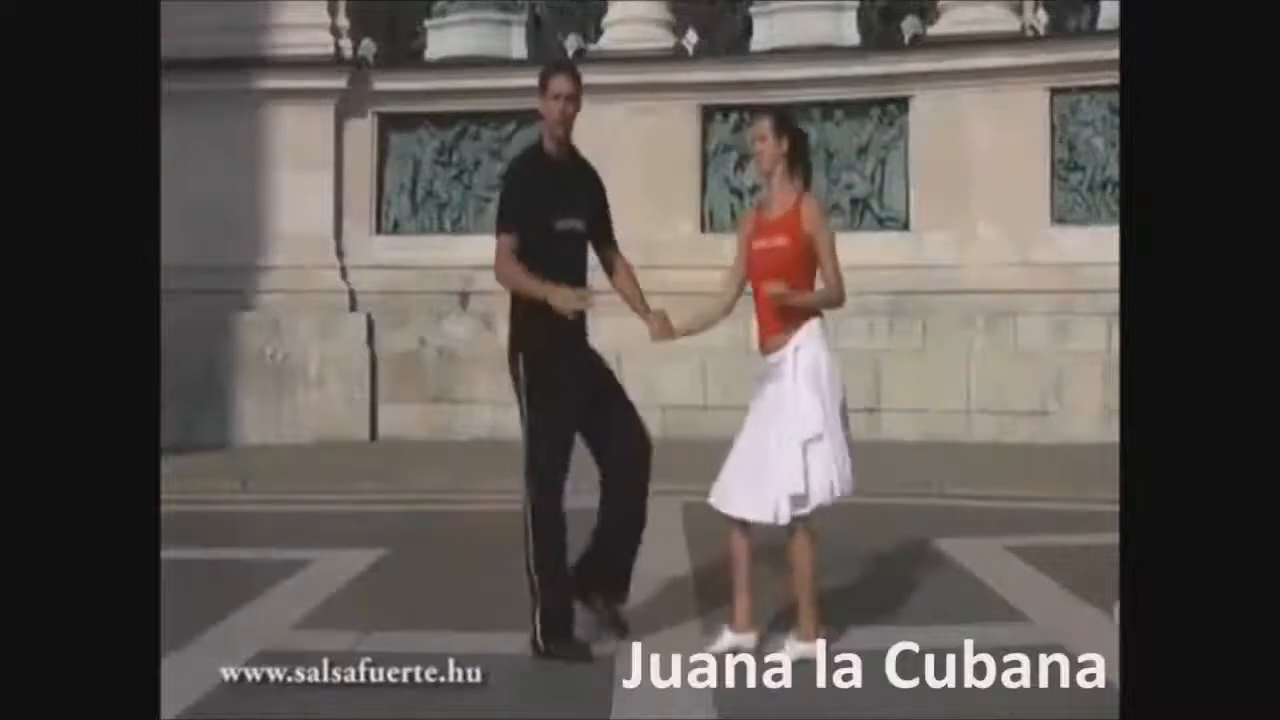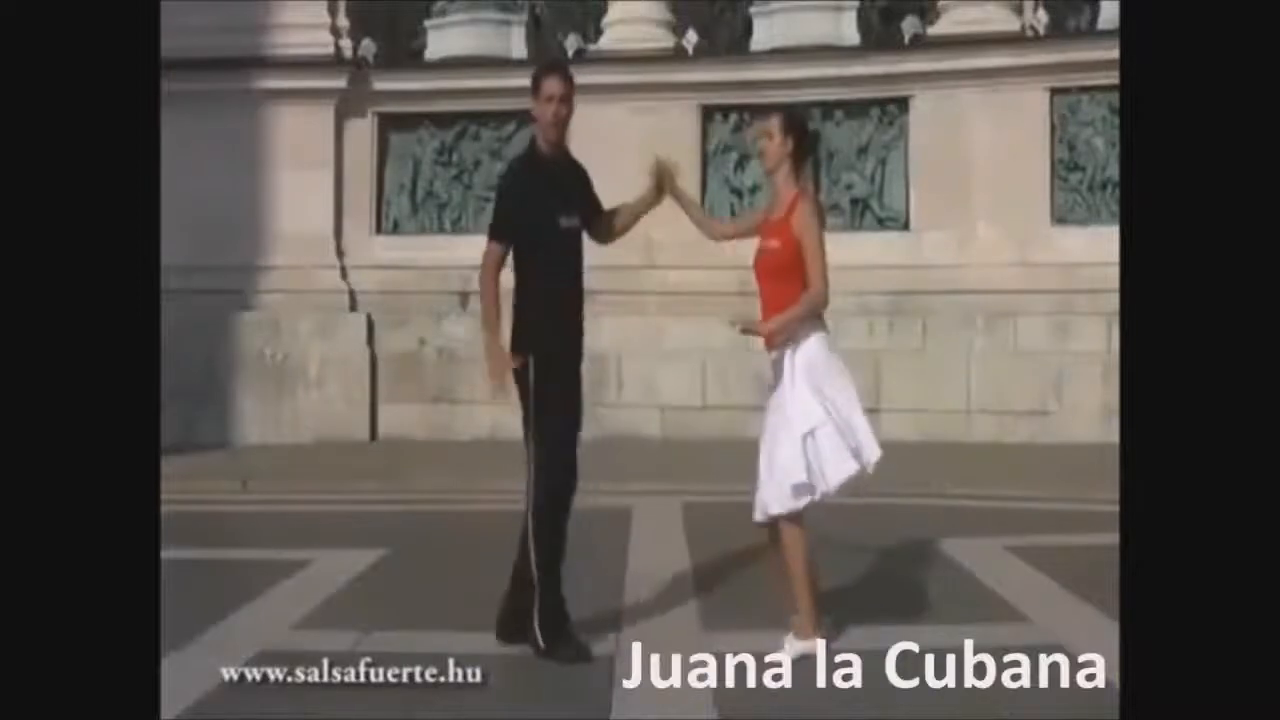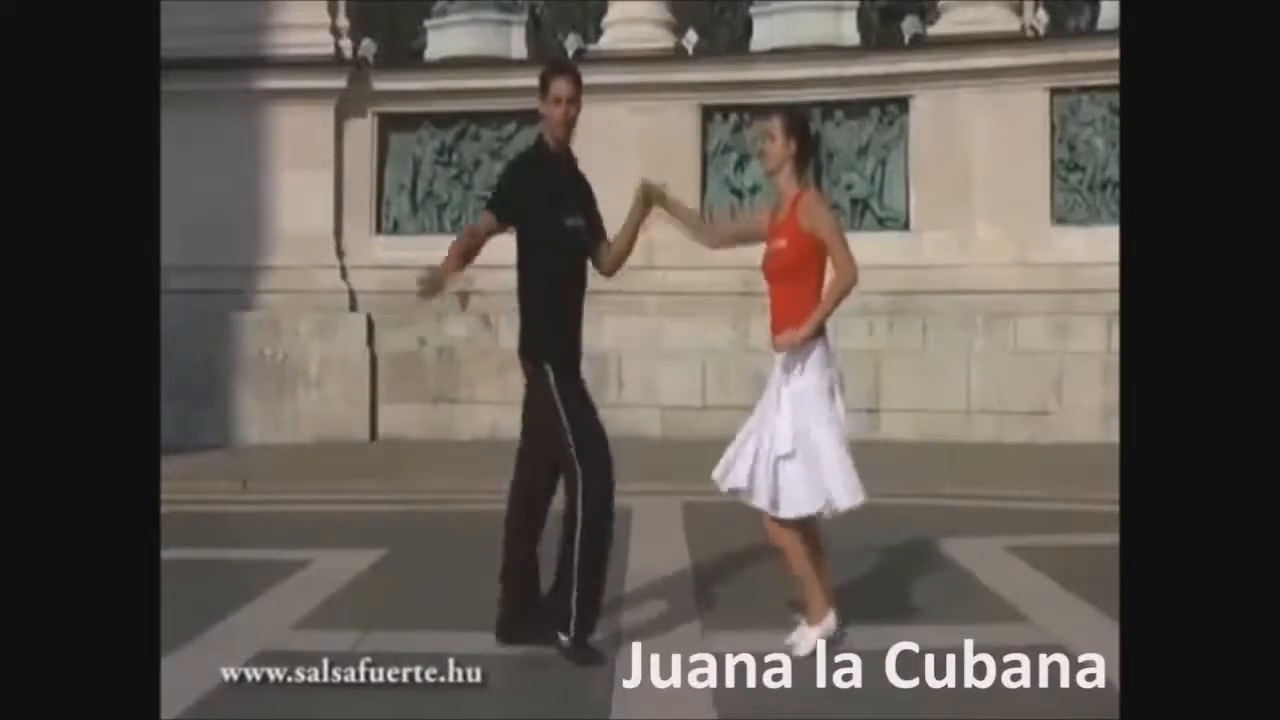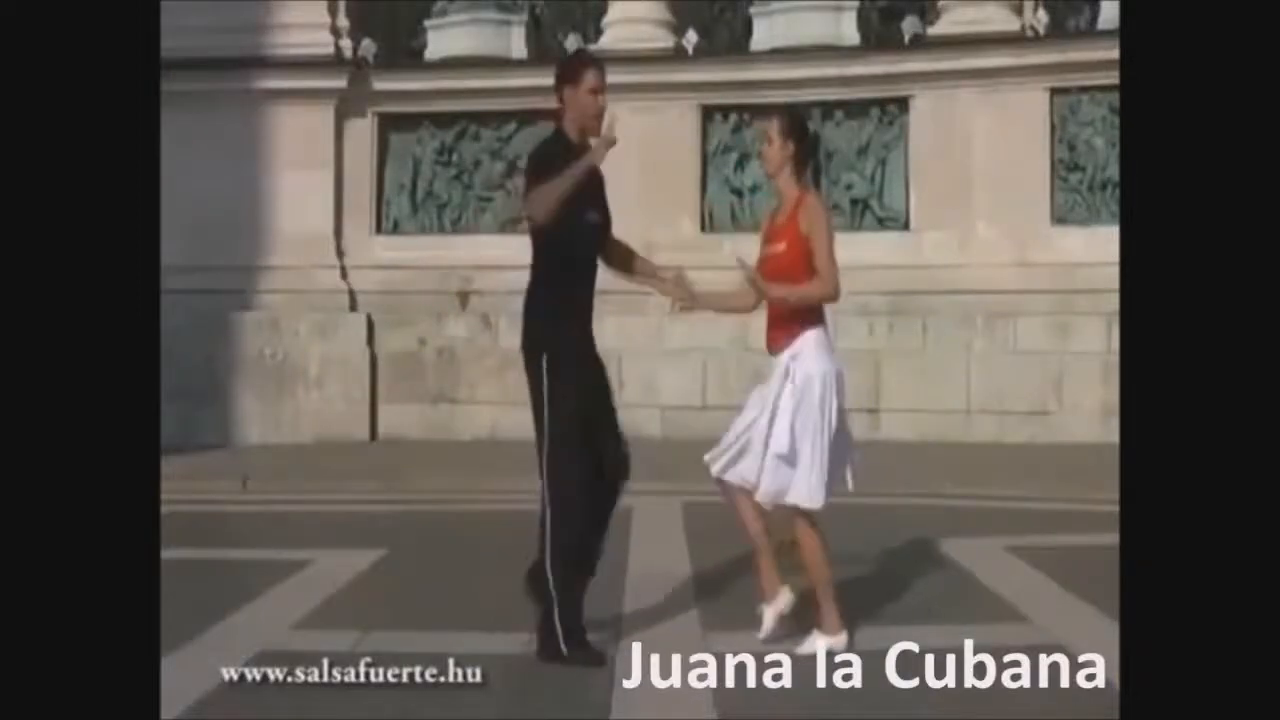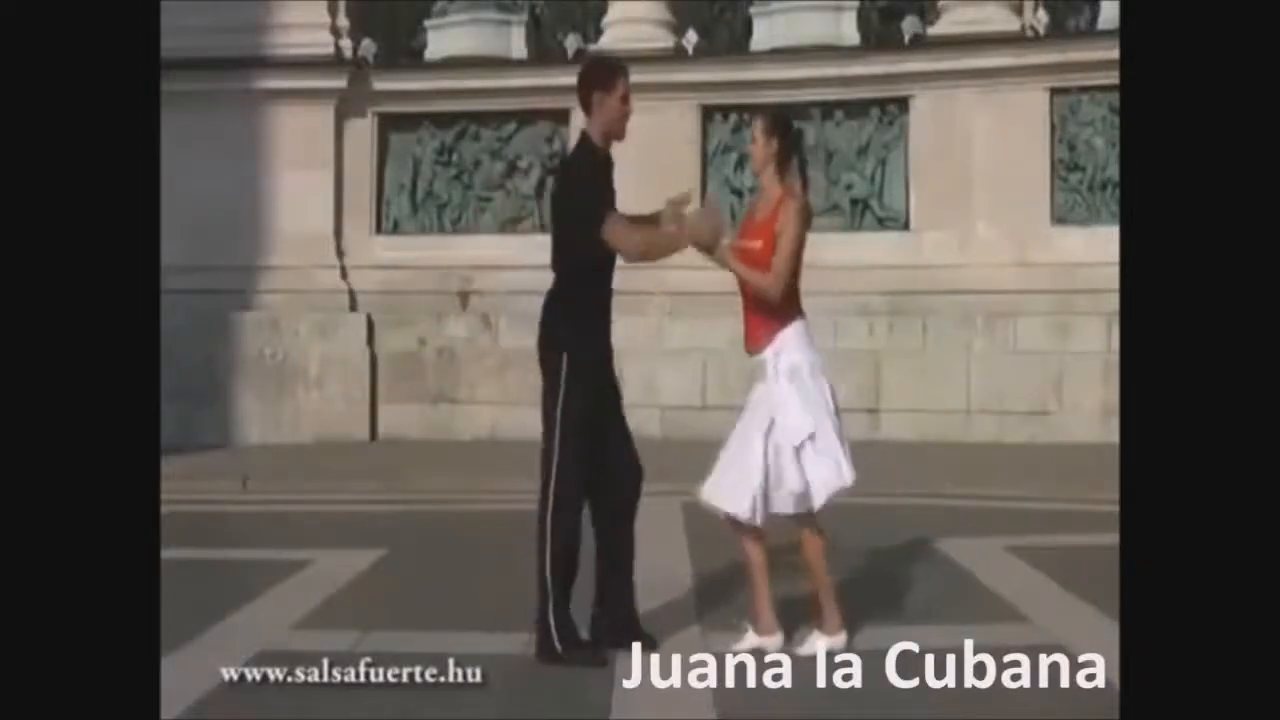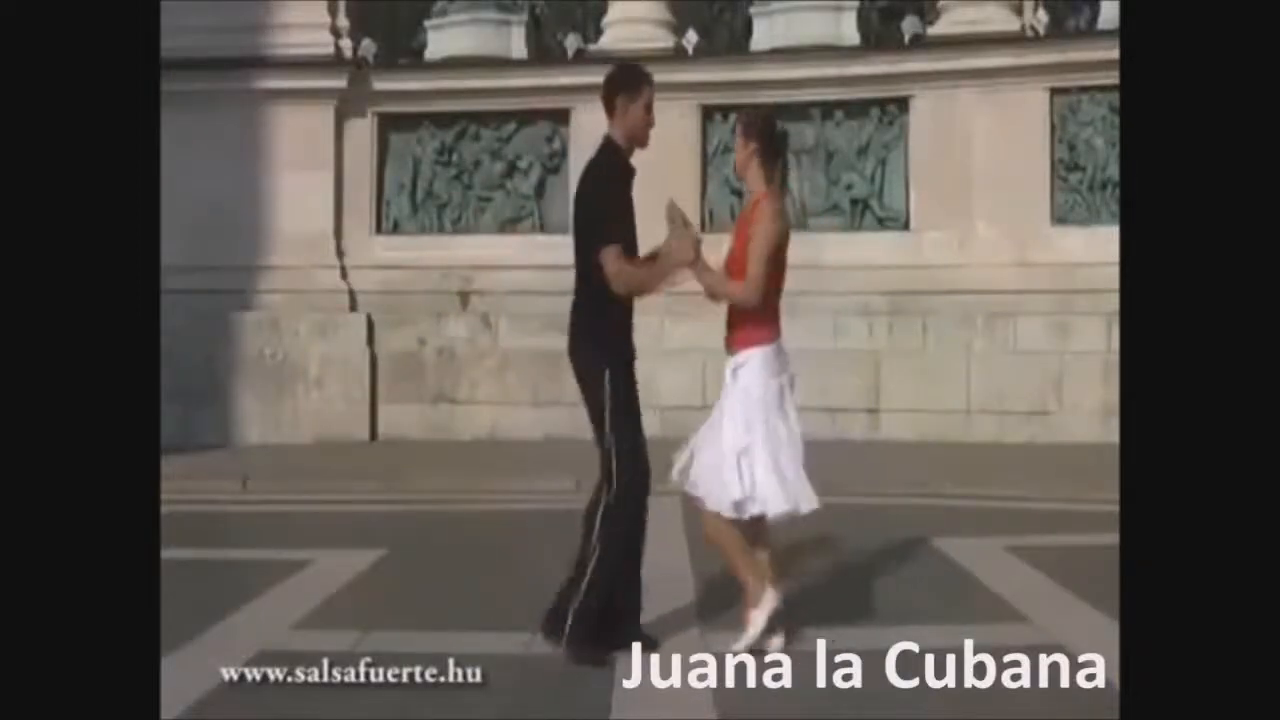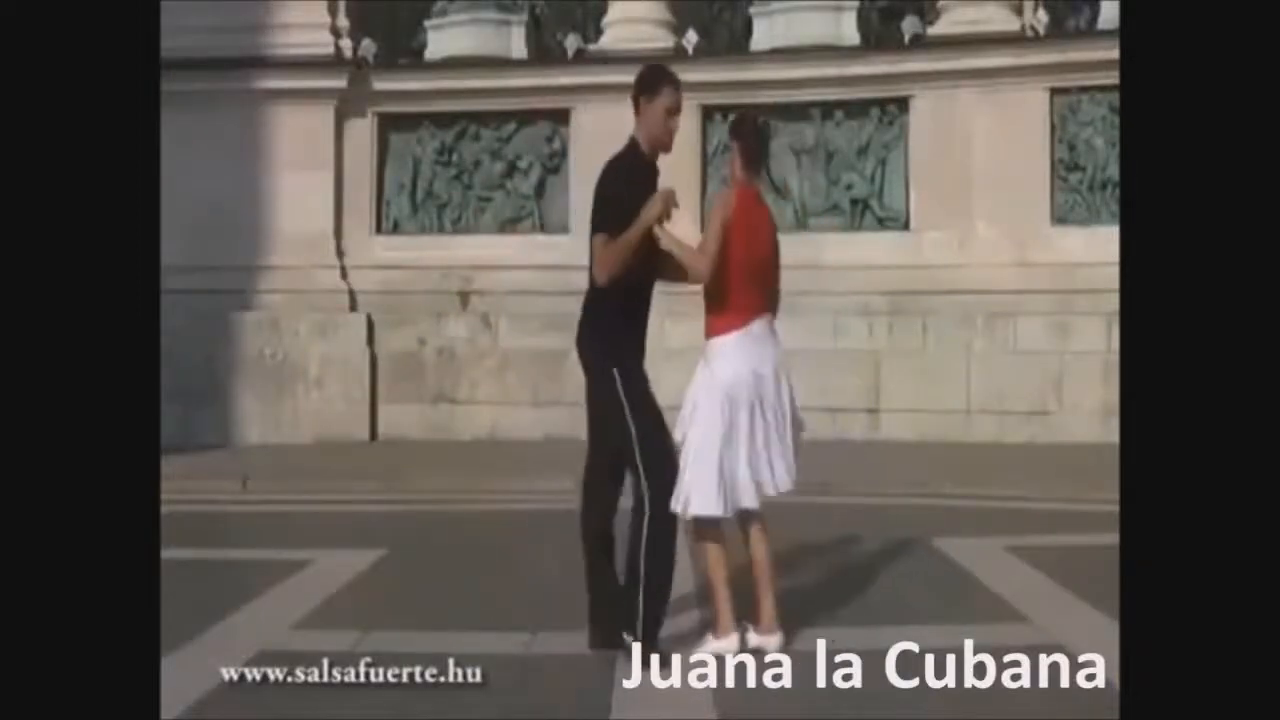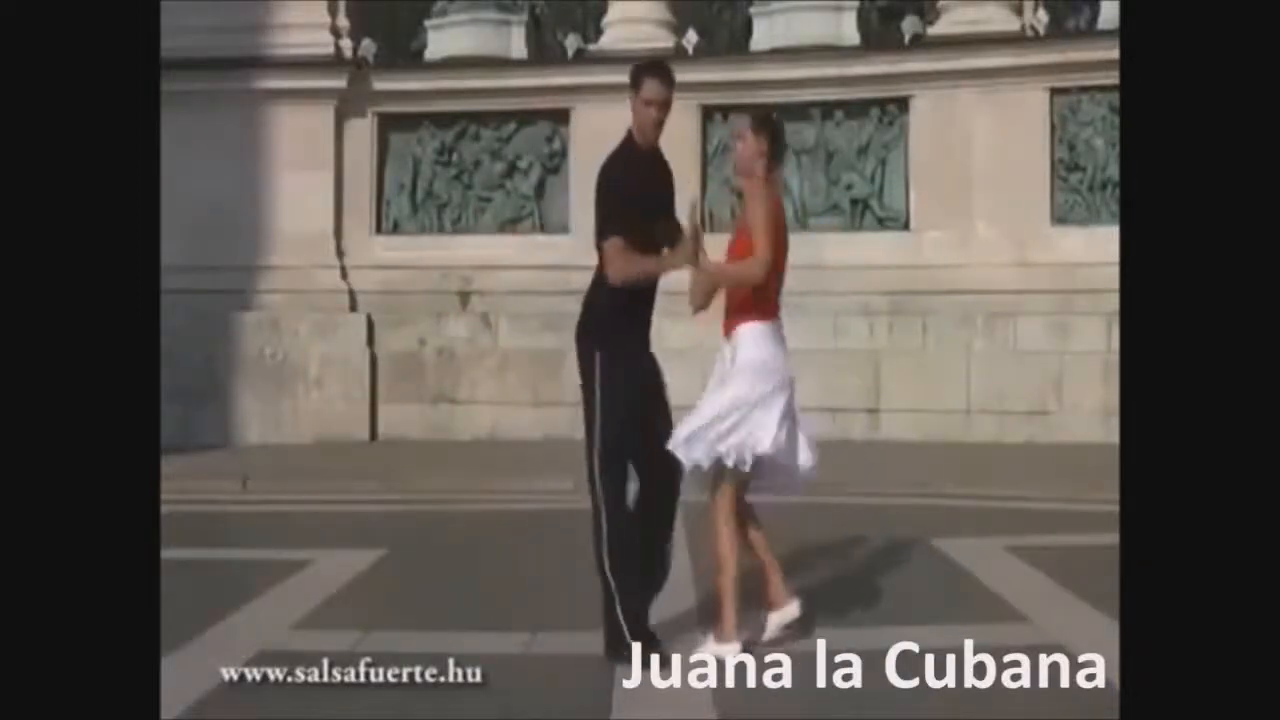
dt=0.3s
person 1, frame 1
left shoulder: (586, 176)
right shoulder: (522, 174)
left elbow: (609, 253)
right elbow: (504, 264)
left wrist: (646, 310)
right wrist: (553, 293)
left hip: (577, 347)
right hip: (536, 348)
left knee: (630, 451)
right knee: (546, 481)
left ankle: (598, 583)
right ankle: (549, 624)
person 1, frame 2
left shoulder: (574, 173)
right shoulder: (519, 177)
left elbow: (603, 228)
right elbow: (490, 268)
left wrist: (650, 199)
right wrist: (494, 345)
left hip: (566, 348)
right hip: (534, 352)
left knee: (559, 483)
right knee: (548, 480)
left ankle: (521, 613)
right ankle: (543, 625)
person 1, frame 3
left shoulder: (578, 182)
right shoulder: (524, 171)
left elbow: (606, 260)
right elbow: (480, 232)
left wrist: (637, 216)
right wrist: (447, 268)
left hip: (562, 346)
right hip: (544, 348)
left knee: (537, 475)
right knee: (592, 471)
left ankle: (519, 613)
right ankle: (566, 623)
person 1, frame 4
left shoulder: (592, 169)
right shoulder: (549, 159)
right elbow: (537, 214)
left wrist: (657, 275)
right wrist: (587, 162)
left hip: (578, 338)
right hip: (549, 341)
left knee: (609, 465)
right knee: (564, 478)
left ankle: (552, 580)
right ankle: (560, 632)
person 1, frame 5
left shoulder: (596, 167)
right shoulder: (580, 171)
right elbow: (628, 245)
left wrist: (661, 218)
right wrist: (684, 232)
left hip: (591, 346)
right hip: (569, 347)
left knee: (619, 476)
right knee: (565, 485)
left ankle: (613, 616)
right ankle: (554, 632)
person 1, frame 6
left shoulder: (616, 173)
right shoulder: (604, 178)
right elbow: (619, 278)
left wrist: (664, 254)
right wrist: (674, 261)
left hip: (610, 349)
right hip: (599, 350)
left knee: (629, 480)
right knee: (622, 482)
left ankle: (613, 617)
right ankle: (571, 619)
person 1, frame 7
left shoulder: (647, 175)
right shoulder: (620, 175)
right elbow: (603, 270)
right wrist: (645, 220)
left hip: (619, 345)
right hip: (608, 345)
left knee: (607, 477)
right knee: (655, 473)
left ankle: (609, 618)
right ankle: (633, 626)
person 1, frame 8
left shoulder: (660, 169)
right shoulder: (619, 171)
right elbow: (618, 268)
left wrist: (687, 251)
right wrist: (674, 259)
left hip: (635, 341)
right hip: (607, 342)
left knee: (663, 469)
right knee: (610, 477)
left ankle: (634, 603)
right ankle: (624, 629)
person 2, frame 1
left shoulder: (807, 209)
right shoulder: (753, 220)
left elbow: (835, 292)
right elbow: (730, 296)
left wrist: (793, 297)
right wrist: (682, 327)
left hip: (802, 363)
right hip: (772, 369)
left knee: (793, 506)
right knee: (742, 499)
left ankle: (808, 631)
right ankle: (741, 620)
person 2, frame 2
left shoulder: (803, 207)
right shoulder: (768, 213)
left elbow: (819, 293)
right elbow: (718, 230)
left wrist: (772, 326)
right wrist: (674, 192)
left hip: (805, 359)
right hip: (782, 363)
left knee: (788, 502)
right knee: (778, 503)
left ankle: (805, 630)
right ankle: (806, 614)
person 2, frame 3
left shoulder: (810, 204)
right shoulder: (771, 215)
left elbow: (847, 271)
right elbow: (714, 235)
left wrist: (807, 326)
right wrist: (667, 204)
left hip: (805, 365)
right hip: (789, 368)
left knee: (776, 502)
right knee: (788, 502)
left ankle: (820, 610)
right ankle: (816, 610)
person 2, frame 4
left shoulder: (810, 207)
right shoulder: (773, 219)
left elbow: (830, 285)
right elbow: (751, 297)
left wrist: (775, 292)
right wrist: (696, 299)
left hip: (808, 360)
right hip: (786, 365)
left knee: (796, 502)
right knee: (737, 476)
left ankle: (831, 624)
right ankle: (773, 589)
person 2, frame 5
left shoulder: (792, 206)
right shoulder: (754, 211)
left elbow: (775, 286)
right elbow: (733, 265)
left wrist: (728, 255)
right wrist: (705, 238)
left hip: (790, 360)
right hip: (767, 367)
left knee: (795, 505)
right knee: (739, 499)
left ankle: (830, 621)
right ankle: (765, 624)
person 2, frame 6
left shoulder: (770, 208)
right shoulder: (750, 211)
left elbow: (749, 292)
right elbow: (723, 281)
left wrist: (701, 274)
right wrist: (693, 261)
left hip: (756, 367)
right hip: (744, 368)
left knee: (711, 502)
right knee: (742, 506)
left ankle: (758, 592)
right ankle: (764, 624)
person 2, frame 7
left shoulder: (727, 199)
right shoulder: (765, 213)
left elbow: (704, 268)
left wrist: (660, 231)
left hip: (729, 358)
right hip: (764, 353)
left knee: (708, 505)
right knee: (747, 498)
left ankle: (724, 629)
right ankle: (767, 623)
person 2, frame 8
left shoulder: (759, 196)
right shoulder: (760, 198)
left elbow: (758, 270)
left wrist: (705, 269)
right wrist: (706, 279)
left hip: (752, 351)
right hip: (756, 352)
left knee: (723, 496)
right knee: (731, 493)
left ankle: (727, 633)
right ankle: (780, 596)
